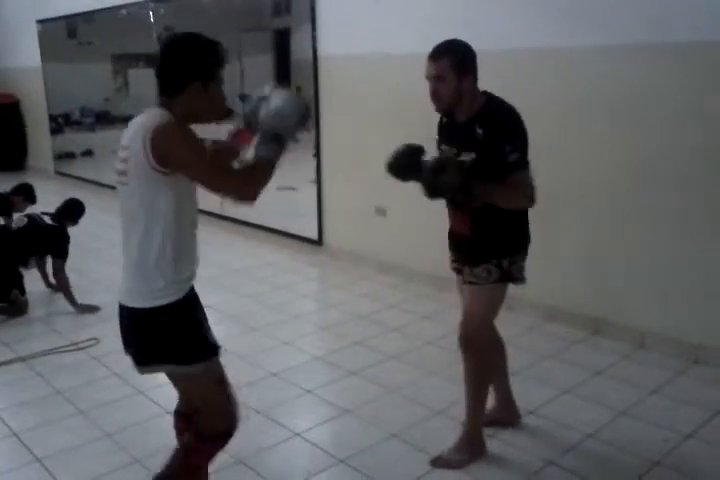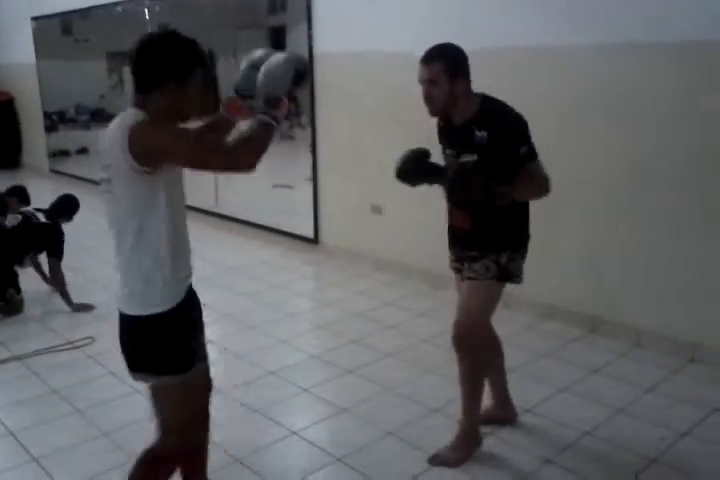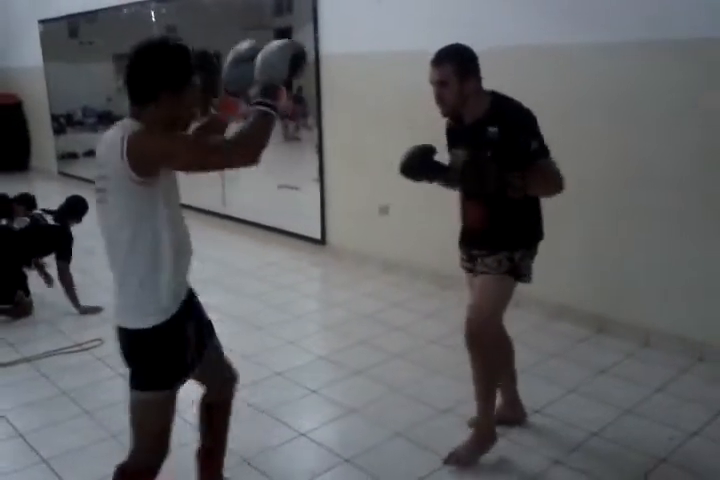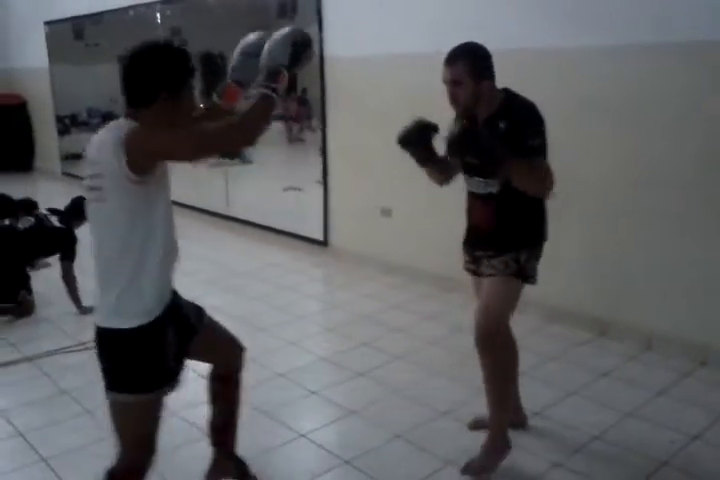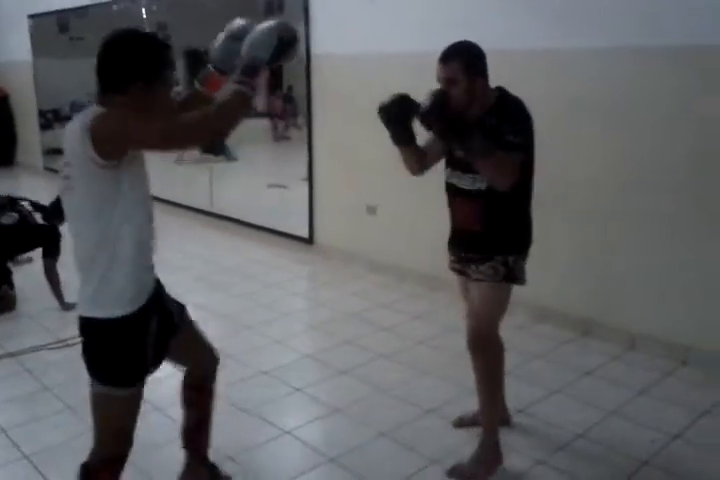
dt=0.1s
person 1, frame 1
left shoulder: (153, 128)
right shoulder: (166, 134)
left elbow: (209, 164)
right elbow: (243, 189)
left hip: (168, 294)
right hip: (158, 307)
left knee: (197, 402)
right knee: (220, 418)
person 1, frame 2
left shoulder: (133, 129)
right shoulder: (148, 133)
left elbow: (202, 139)
right elbow: (238, 159)
left wrist: (245, 102)
right wrist: (273, 103)
left hip: (168, 298)
right hip: (155, 312)
left knee: (195, 395)
right knee: (176, 438)
person 1, frame 3
left shoulder: (127, 140)
right shoulder: (140, 144)
left elbow: (202, 146)
right elbow: (241, 154)
left wrist: (235, 95)
right wrist: (271, 92)
left hip: (174, 303)
right hip: (152, 324)
left knee: (222, 381)
person 1, frame 4
left shoulder: (119, 139)
right shoulder: (139, 141)
left elbow: (204, 130)
right elbow: (237, 137)
left wrist: (239, 87)
right wrist: (273, 77)
left hip: (158, 305)
right hip: (133, 327)
left knee: (230, 356)
person 1, frame 5
left shoulder: (106, 127)
right shoulder: (103, 128)
left elbow: (181, 126)
right elbow: (210, 127)
left wrist: (226, 72)
right wrist: (251, 69)
left hip: (142, 293)
right hip: (115, 316)
left knee: (203, 363)
person 2, frame 1
left shoulder: (500, 122)
right shoulder: (448, 120)
left elbow: (522, 197)
left wrist: (473, 188)
left hip: (496, 248)
right hip: (463, 243)
left knee: (470, 336)
right knee: (482, 329)
left ankle: (471, 438)
right ankle: (505, 407)
person 2, frame 2
left shoulder: (501, 123)
right shoulder: (447, 122)
left elbow: (539, 185)
left wrist: (491, 187)
right wrist: (431, 172)
left hip: (497, 245)
right hip: (464, 240)
left knee: (464, 334)
right knee: (478, 327)
left ankle: (467, 434)
right ankle: (502, 405)
person 2, frame 3
left shoulder: (511, 119)
right shoulder: (459, 123)
left elbow: (552, 182)
left wrist: (502, 183)
right wrist: (432, 170)
left hip: (510, 242)
right hip: (474, 238)
left knee: (477, 331)
right knee: (491, 325)
left ankle: (484, 431)
right ankle: (511, 406)
person 2, frame 4
left shoulder: (520, 116)
right shoulder: (467, 119)
left elbow: (541, 184)
right elbow: (444, 175)
left wrist: (495, 158)
right wrist: (425, 153)
left hip: (515, 243)
right hip: (479, 239)
left knee: (487, 334)
right knee: (496, 326)
left ankle: (497, 438)
right ankle: (511, 409)
person 2, frame 5
left shoulder: (510, 114)
right shoulder: (457, 114)
left elbow: (505, 178)
right elbow: (418, 165)
left wrist: (461, 134)
right wrist: (401, 131)
left hip: (500, 246)
right hip: (465, 240)
left knee: (479, 339)
right knee: (483, 329)
right ankle: (495, 408)
